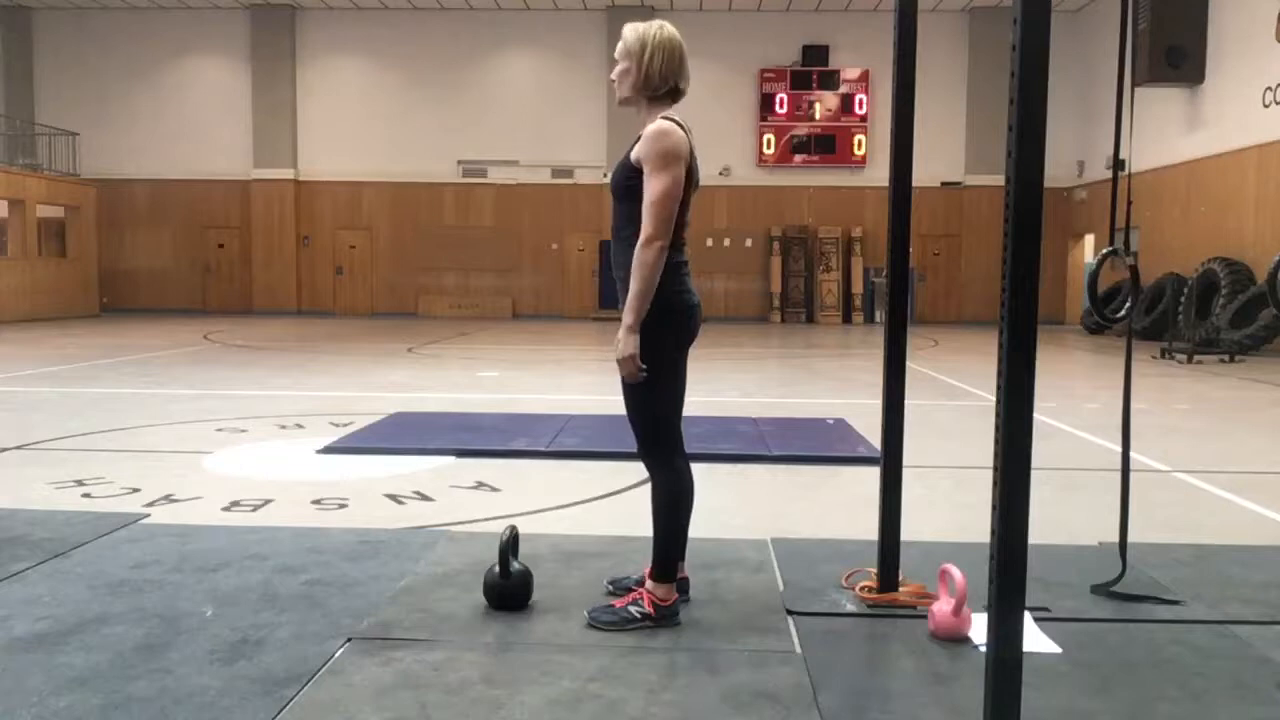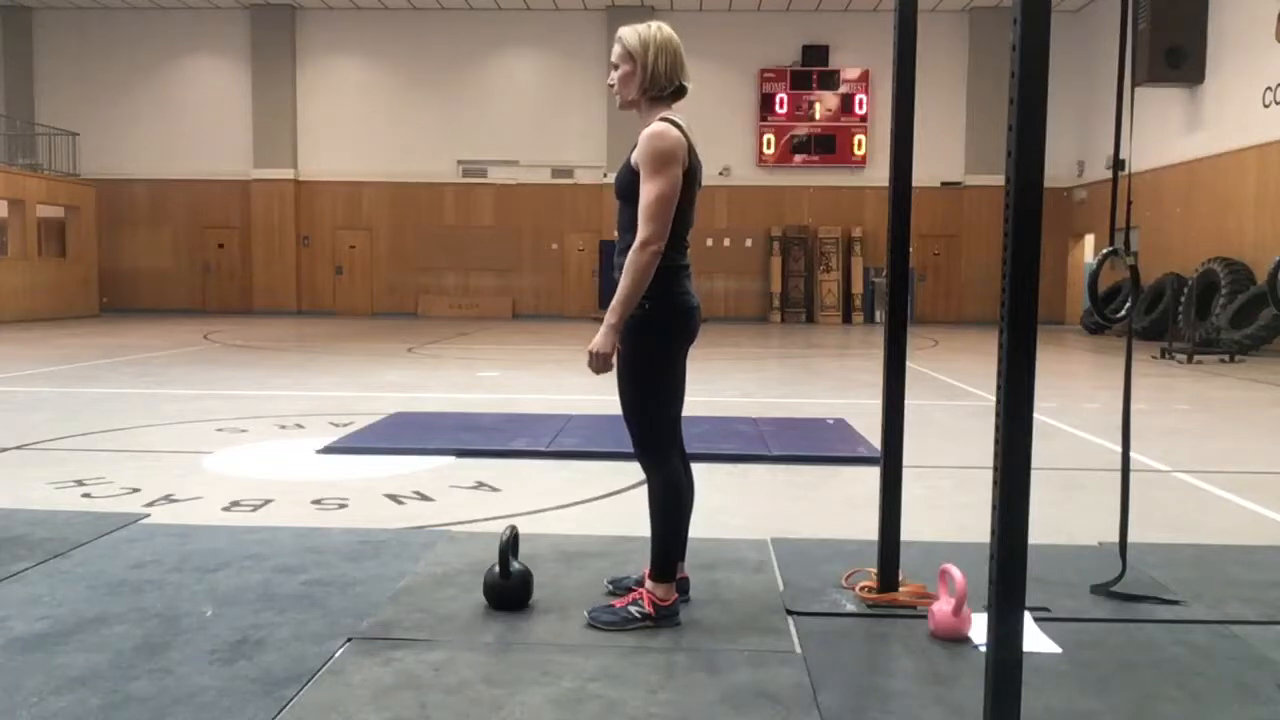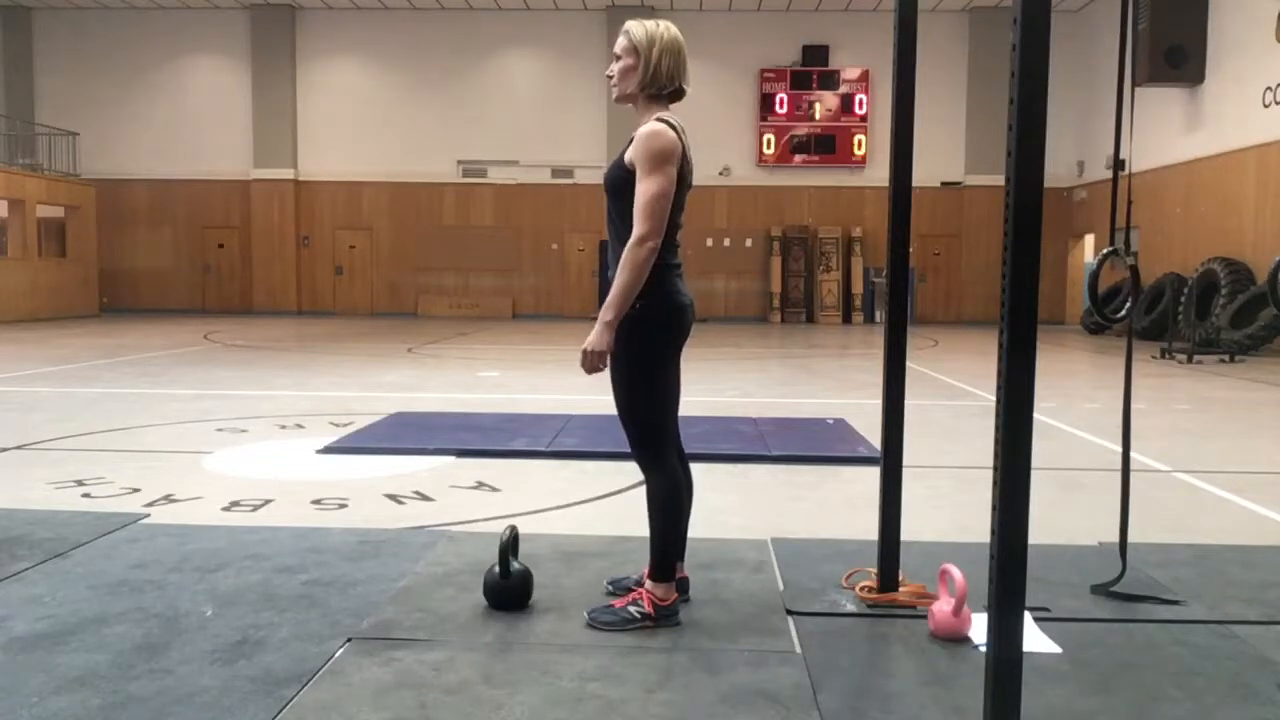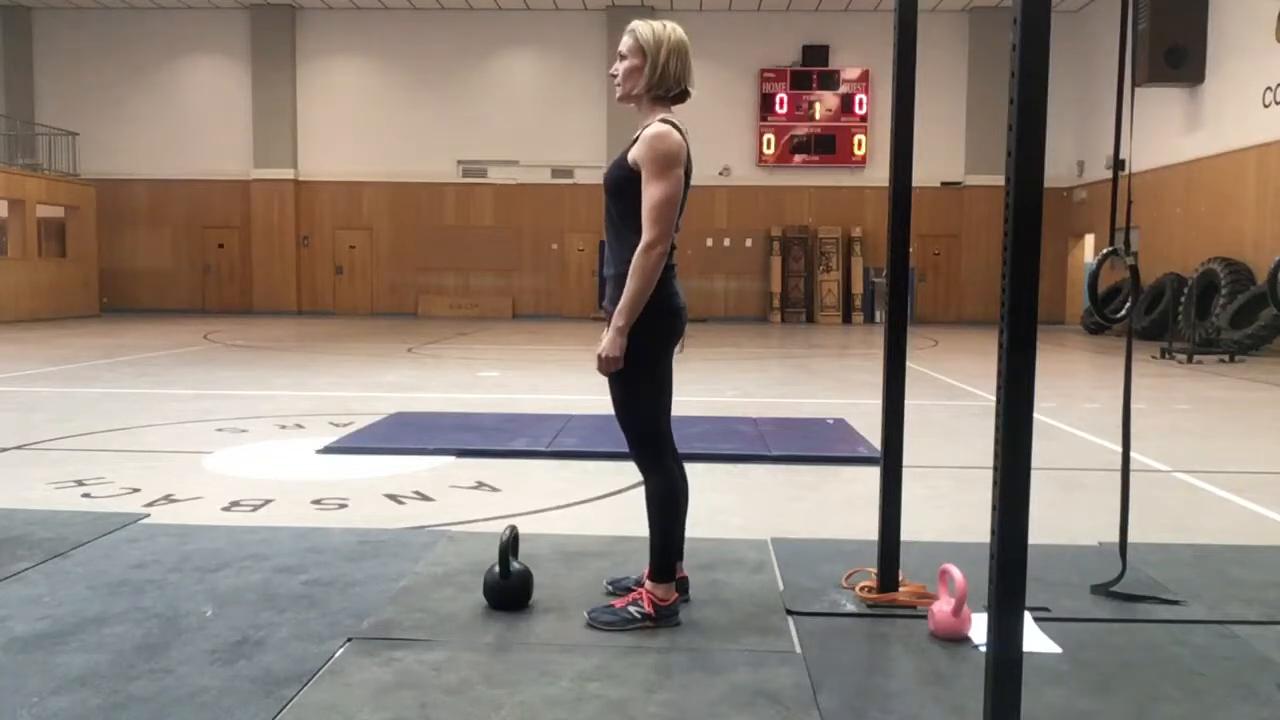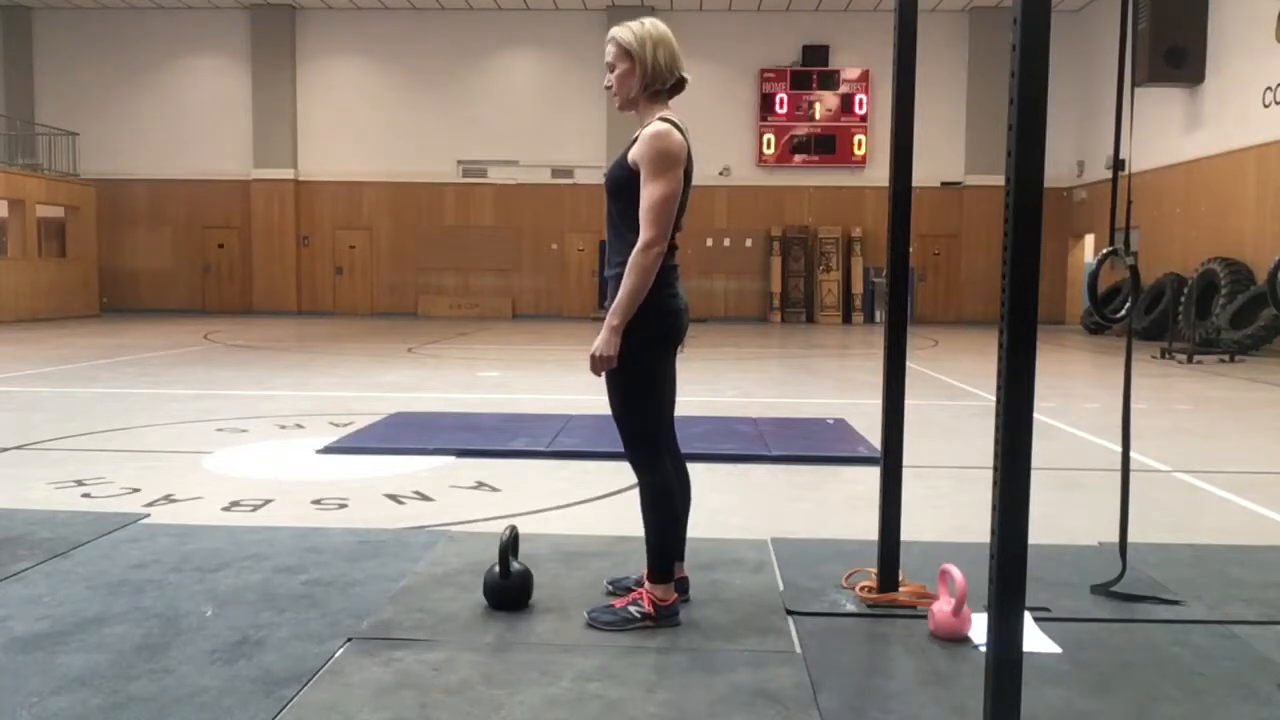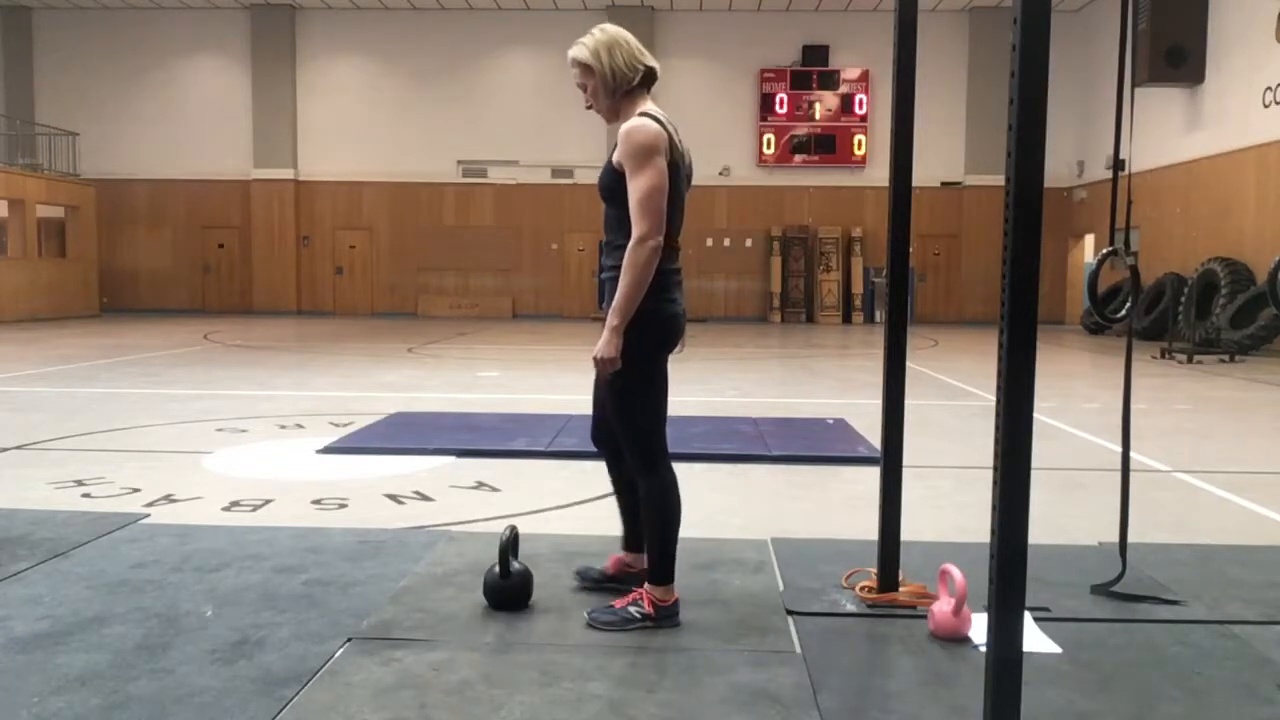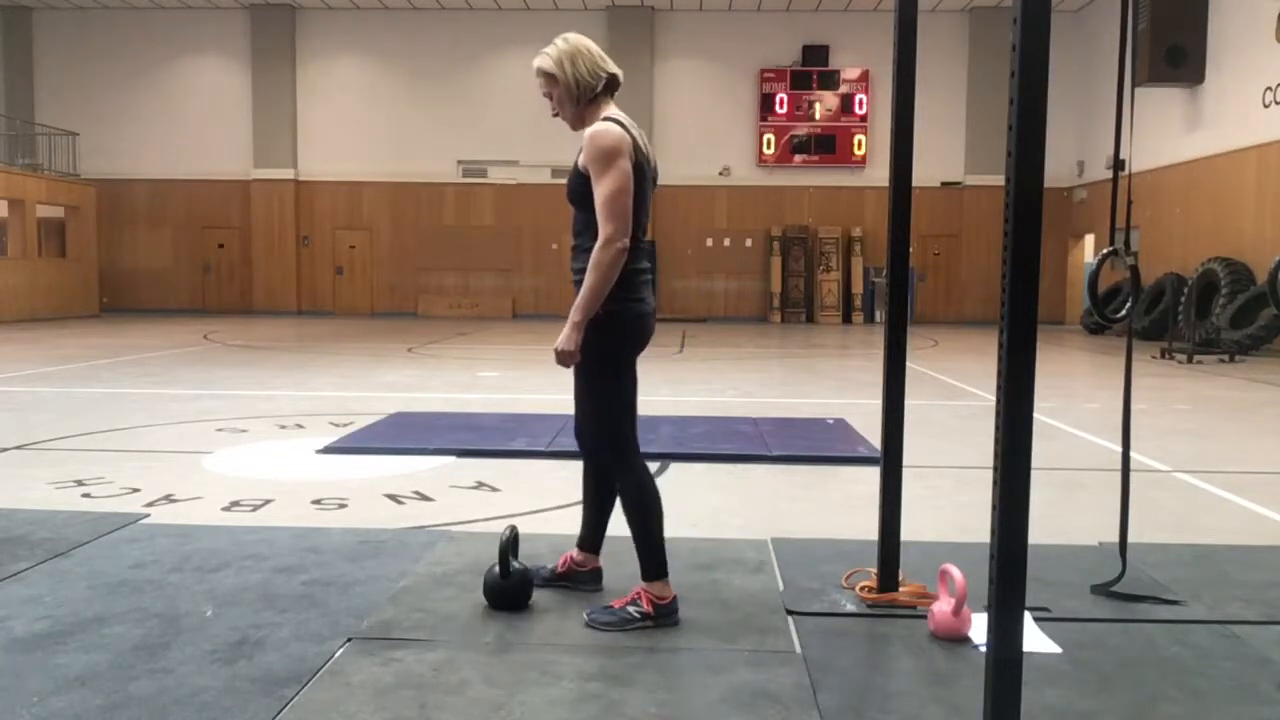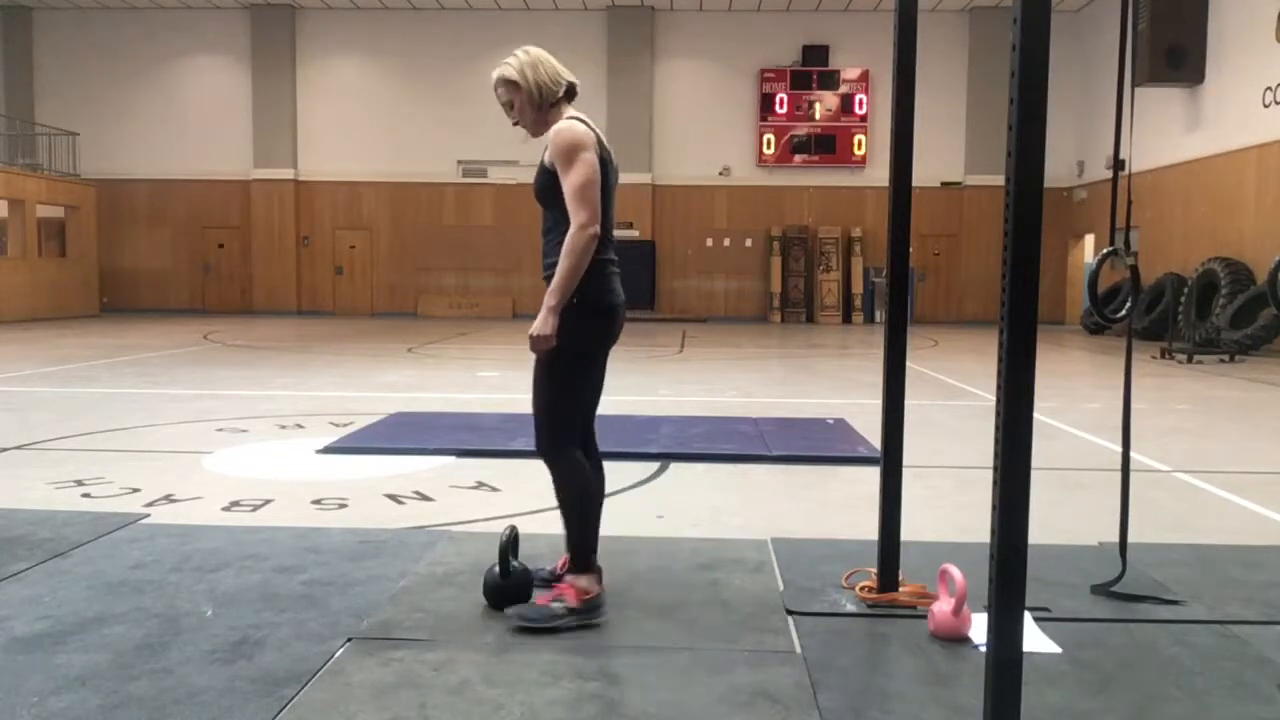
dt=0.5s
person 1, frame 1
left shoulder: (661, 133)
right shoulder: (661, 133)
left elbow: (655, 237)
left wrist: (630, 327)
left hip: (659, 313)
right hip: (663, 308)
left knee: (660, 451)
right knee: (664, 448)
left ankle: (661, 595)
right ankle: (668, 572)
person 1, frame 2
left shoulder: (659, 135)
right shoulder: (667, 134)
left elbow: (649, 243)
left wrist: (611, 326)
left hip: (655, 313)
right hip: (666, 308)
left knee: (657, 452)
right knee: (665, 449)
left ankle: (661, 594)
right ankle: (670, 572)
person 1, frame 3
left shoulder: (654, 134)
right shoulder: (660, 132)
left elbow: (645, 239)
left wrist: (606, 323)
left hip: (647, 312)
right hip: (659, 307)
left knee: (654, 452)
right knee: (663, 448)
left ankle: (661, 595)
right ankle: (668, 571)
person 1, frame 4
left shoulder: (660, 136)
right shoulder: (654, 134)
left elbow: (654, 243)
left wrist: (618, 327)
left hip: (644, 314)
right hip: (646, 310)
left knee: (652, 452)
right knee: (657, 449)
left ankle: (660, 596)
right ankle: (667, 572)
person 1, frame 5
left shoulder: (660, 136)
right shoulder: (656, 133)
left elbow: (651, 243)
left wrist: (612, 326)
left hip: (644, 315)
right hip: (652, 311)
left knee: (648, 452)
right knee: (659, 448)
left ankle: (660, 595)
right ankle: (669, 571)
person 1, frame 6
left shoulder: (638, 130)
right shoulder: (654, 129)
left elbow: (646, 240)
left wrist: (613, 328)
left hip: (643, 313)
right hip: (647, 309)
left knee: (644, 451)
right knee: (609, 437)
left ankle: (658, 595)
right ankle: (634, 559)
person 1, frame 7
left shoulder: (603, 135)
right shoulder: (620, 133)
left elbow: (612, 240)
left wrist: (575, 323)
left hip: (610, 312)
right hip: (621, 306)
left knee: (617, 449)
right knee: (595, 441)
left ankle: (657, 593)
right ankle: (584, 559)
person 1, frame 8
left shoulder: (568, 133)
right shoulder: (578, 136)
left elbow: (585, 228)
left wrist: (550, 310)
left hip: (582, 305)
right hip: (594, 302)
left knee: (558, 442)
right knee: (576, 438)
left ankle: (581, 586)
right ankle: (583, 558)
